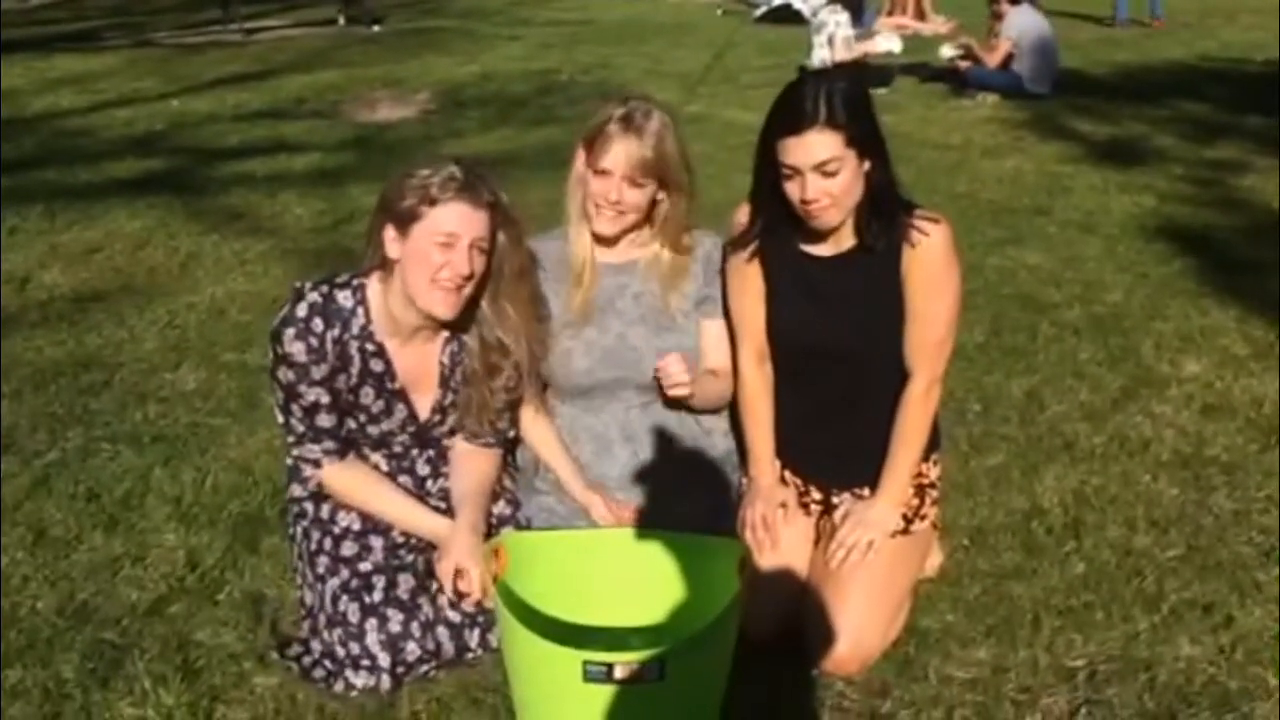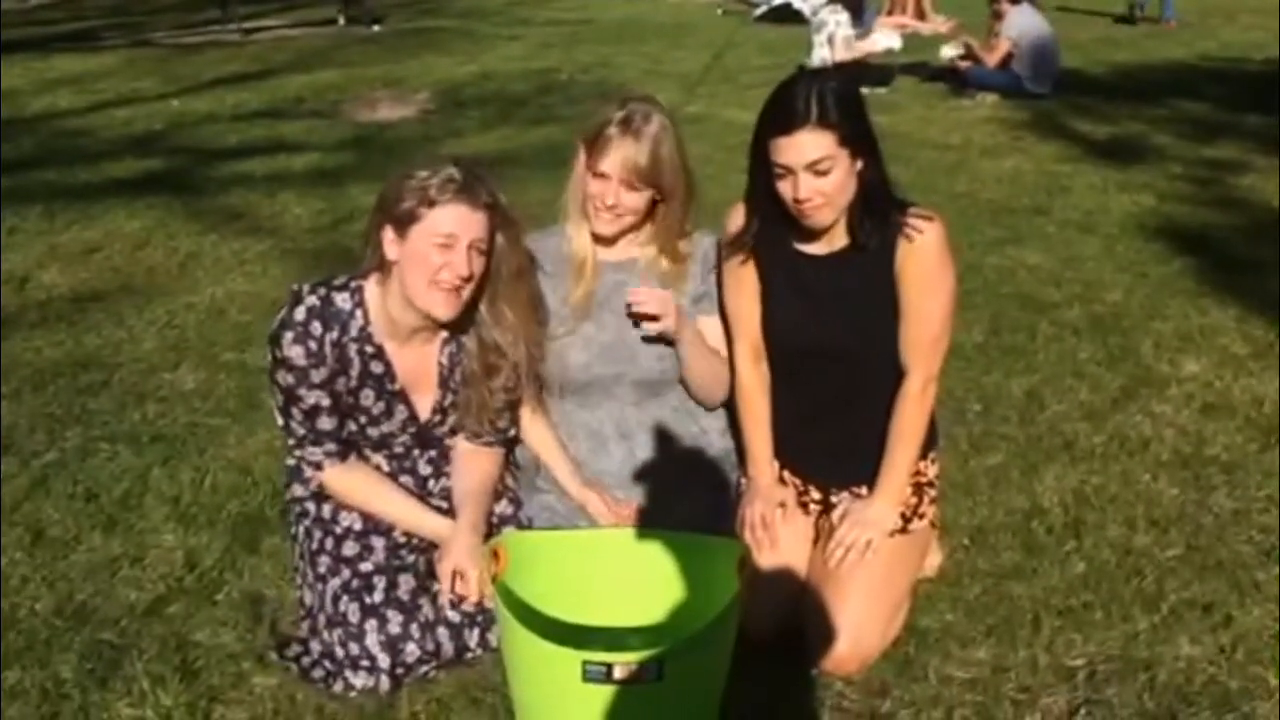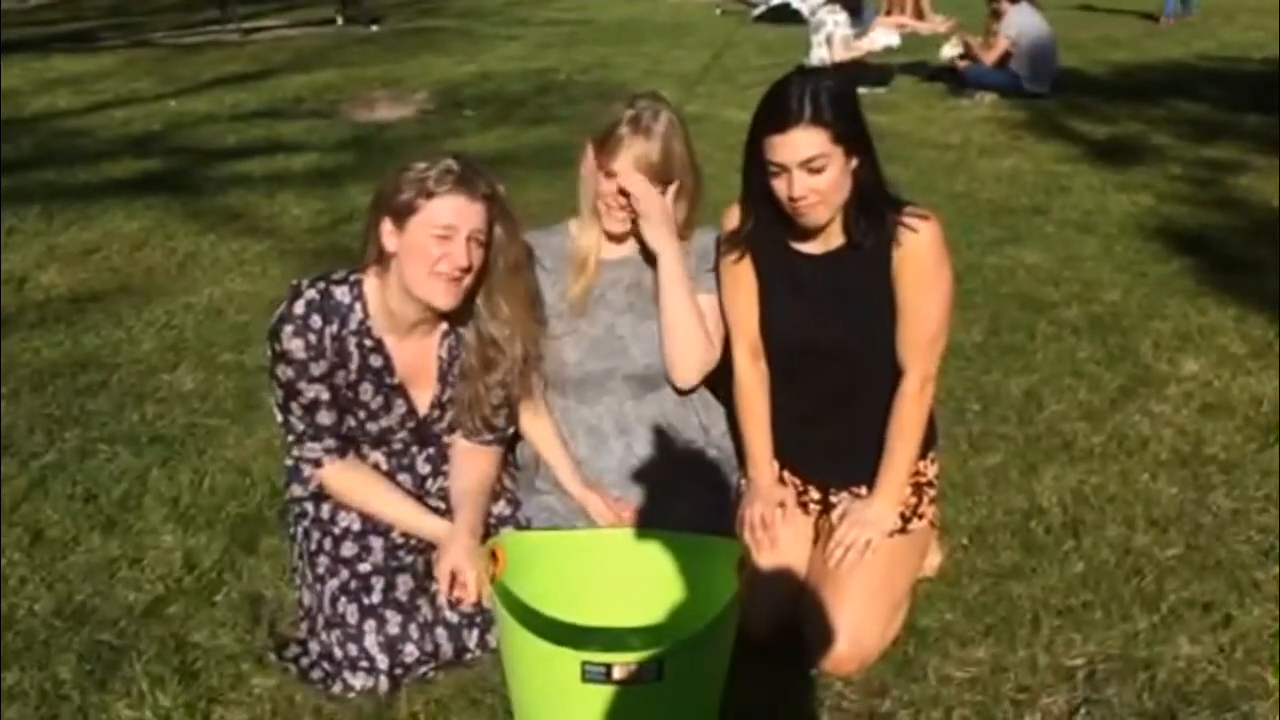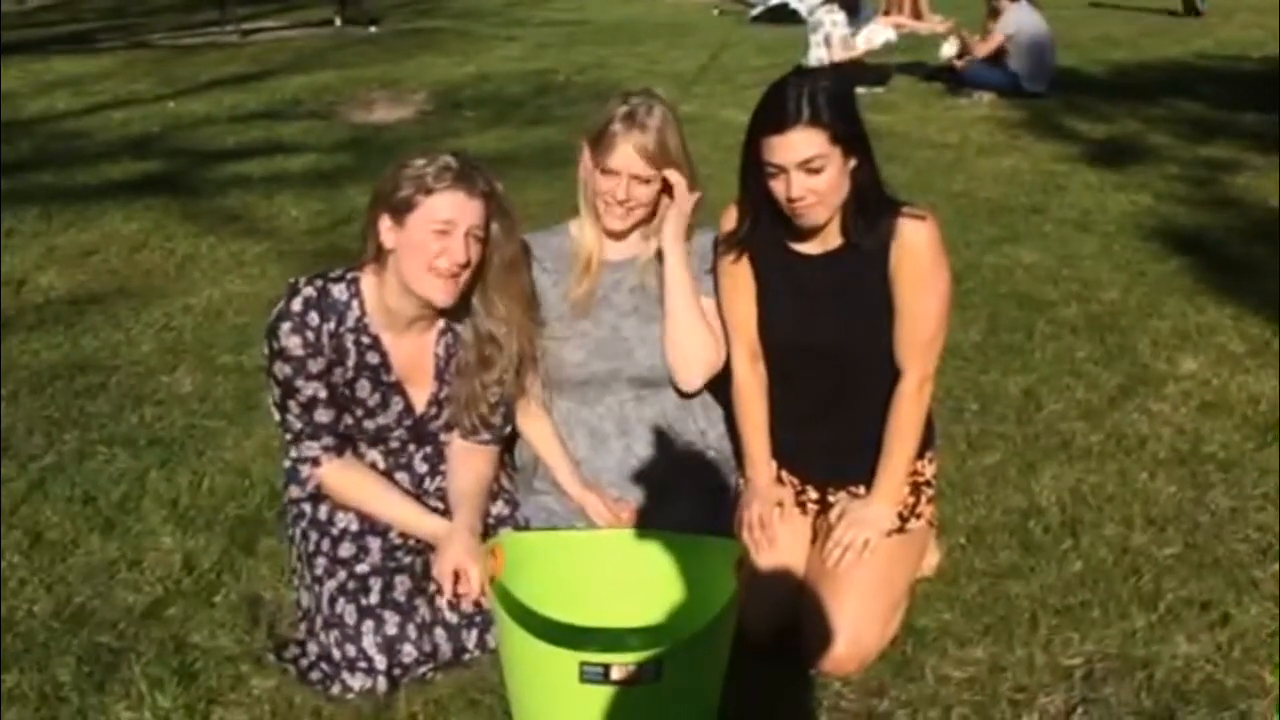
dt=0.3s
person 1, frame 1
left shoulder: (920, 241)
right shoulder: (755, 229)
left elbow: (923, 380)
right elbow: (753, 359)
left wrist: (885, 504)
right wrist: (762, 478)
left hip: (886, 467)
right hip: (790, 463)
left knee: (840, 651)
right knee: (753, 622)
left ankle: (906, 545)
right ankle: (832, 546)
person 1, frame 2
left shoulder: (914, 238)
right shoulder: (749, 229)
left elbow: (920, 379)
right elbow: (750, 359)
left wrist: (883, 503)
right wrist: (761, 477)
left hip: (885, 467)
right hip: (788, 463)
left knee: (840, 650)
right knee: (753, 622)
left ankle: (906, 546)
person 1, frame 3
left shoulder: (910, 237)
right shoulder: (746, 229)
left elbow: (917, 377)
right elbow: (749, 359)
left wrist: (883, 502)
right wrist: (761, 477)
left hip: (883, 465)
right hip: (787, 462)
left knee: (839, 649)
right knee: (753, 622)
left ankle: (906, 545)
person 1, frame 4
left shoulder: (907, 236)
right shoulder: (744, 229)
left elbow: (916, 377)
right elbow: (747, 359)
left wrist: (882, 501)
right wrist: (759, 477)
left hip: (881, 466)
right hip: (786, 462)
left knee: (836, 649)
right knee: (751, 622)
left ankle: (905, 544)
right ankle: (839, 544)
person 2, frame 1
left shoulder: (491, 324)
right shoulder: (314, 323)
left elbow: (478, 440)
right elbow: (328, 463)
left wrist: (468, 528)
right wrist: (441, 532)
left hip: (456, 498)
right hip: (350, 501)
right knee: (380, 650)
person 2, frame 2
left shoulder: (490, 324)
right shoulder: (313, 325)
left elbow: (481, 439)
right elbow: (328, 464)
left wrist: (469, 530)
right wrist: (444, 532)
left hip: (457, 497)
right hip: (350, 503)
right knee: (379, 653)
person 2, frame 3
left shoulder: (486, 318)
right shoulder: (312, 319)
left elbow: (479, 438)
right elbow: (326, 461)
left wrist: (466, 531)
right wrist: (440, 533)
left hip: (456, 496)
right hip: (350, 502)
right knee: (376, 652)
person 2, frame 4
left shoulder: (484, 318)
right shoulder: (309, 317)
left elbow: (476, 438)
right elbow: (323, 460)
left wrist: (466, 530)
right wrist: (440, 533)
left hip: (456, 498)
right hip: (348, 504)
right knee: (374, 655)
person 3, frame 1
left shoulder: (701, 257)
right shoulder: (538, 265)
left elbow: (722, 388)
right elbow: (524, 402)
left wrist: (691, 384)
right wrist: (581, 492)
left hip: (689, 486)
right hip: (569, 495)
person 3, frame 2
left shoulder: (700, 256)
right shoulder: (537, 261)
left elbow: (717, 388)
right elbow: (522, 399)
left wrist: (682, 330)
right wrist: (577, 488)
left hip: (686, 482)
right hip: (569, 494)
person 3, frame 3
left shoulder: (700, 252)
right shoulder: (539, 258)
left elbow: (688, 371)
right elbow: (525, 396)
left wrist: (666, 249)
right wrist: (578, 488)
left hip: (684, 482)
right hip: (567, 493)
person 3, frame 4
left shoulder: (700, 254)
right shoulder: (538, 260)
left elbow: (694, 373)
right elbow: (524, 398)
left wrist: (673, 245)
right wrist: (577, 489)
left hip: (683, 483)
right hip: (565, 494)
